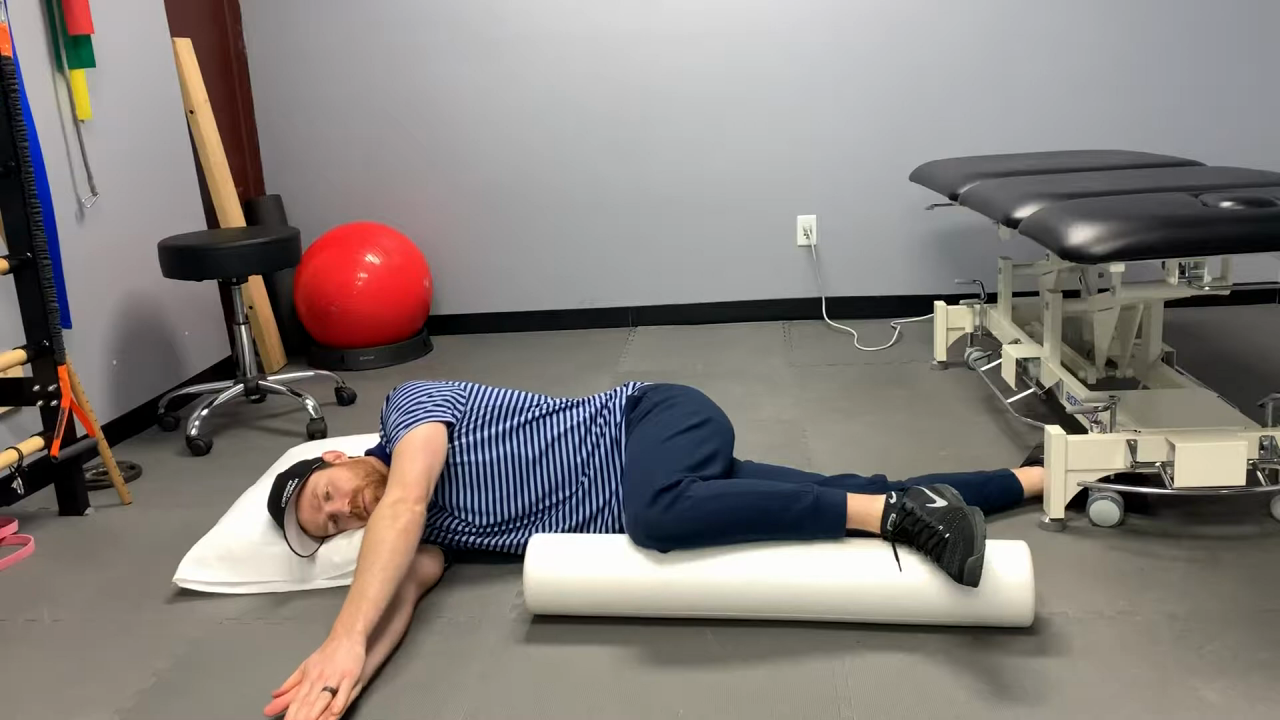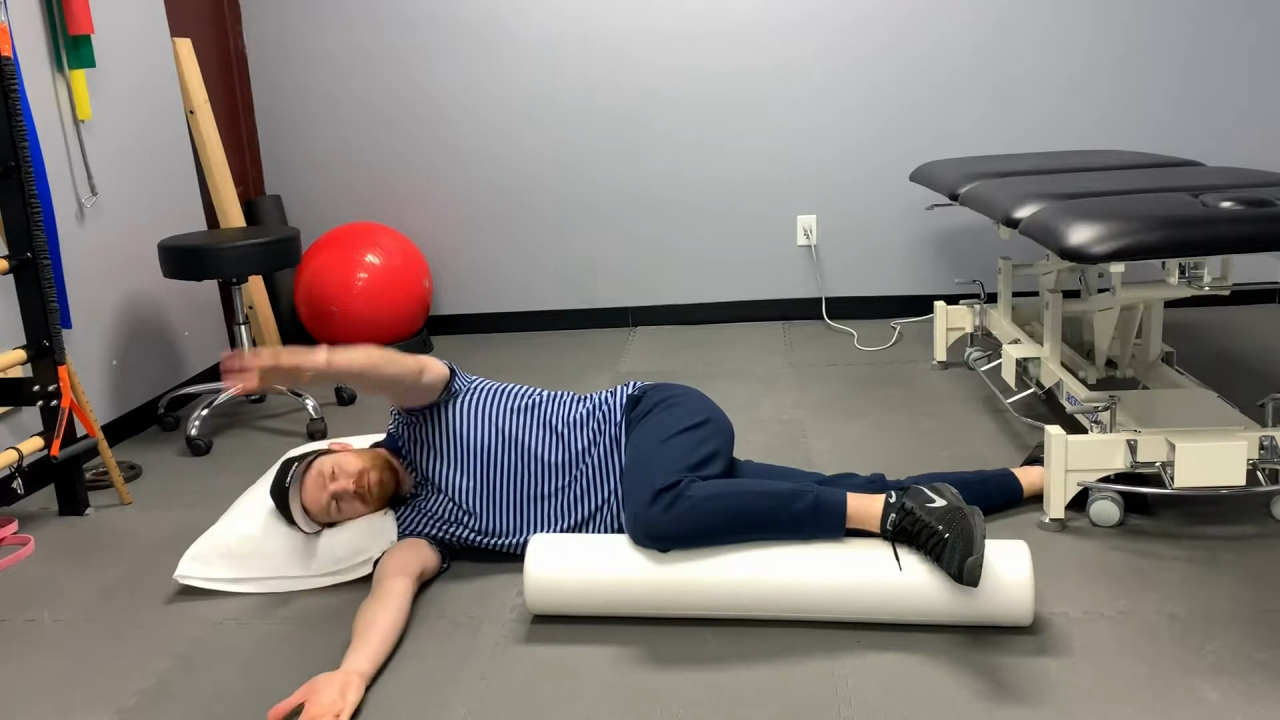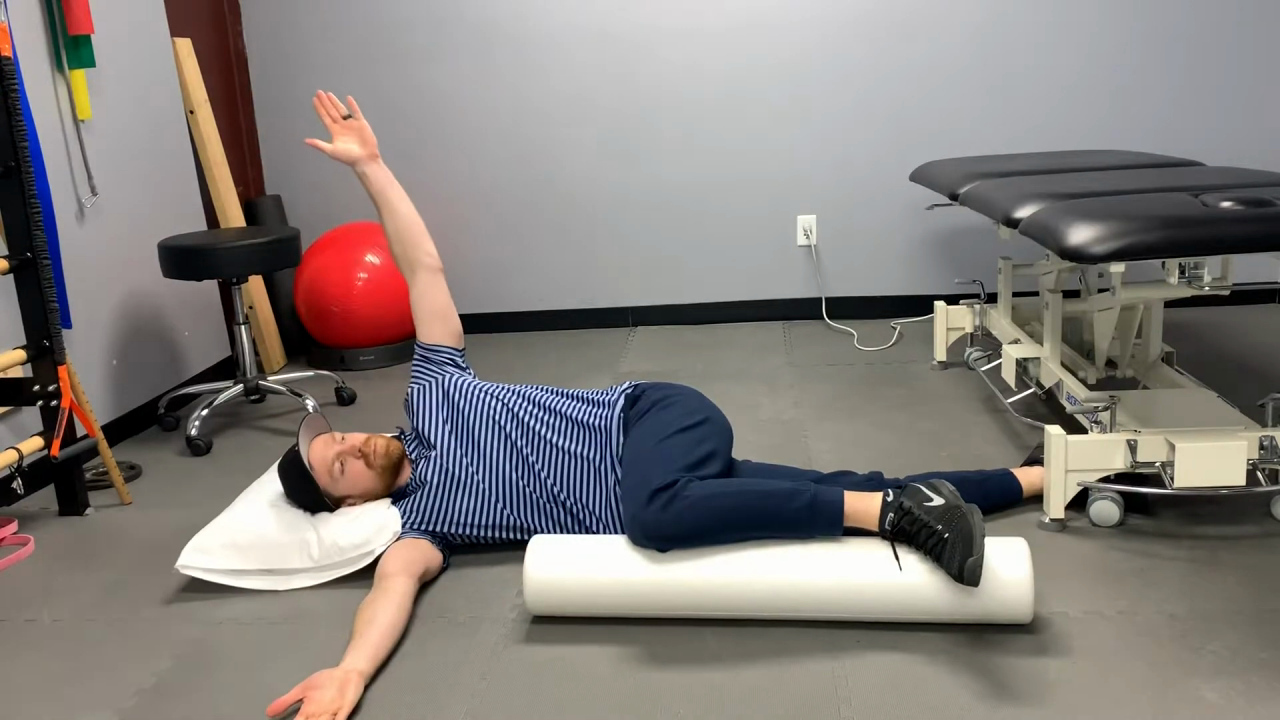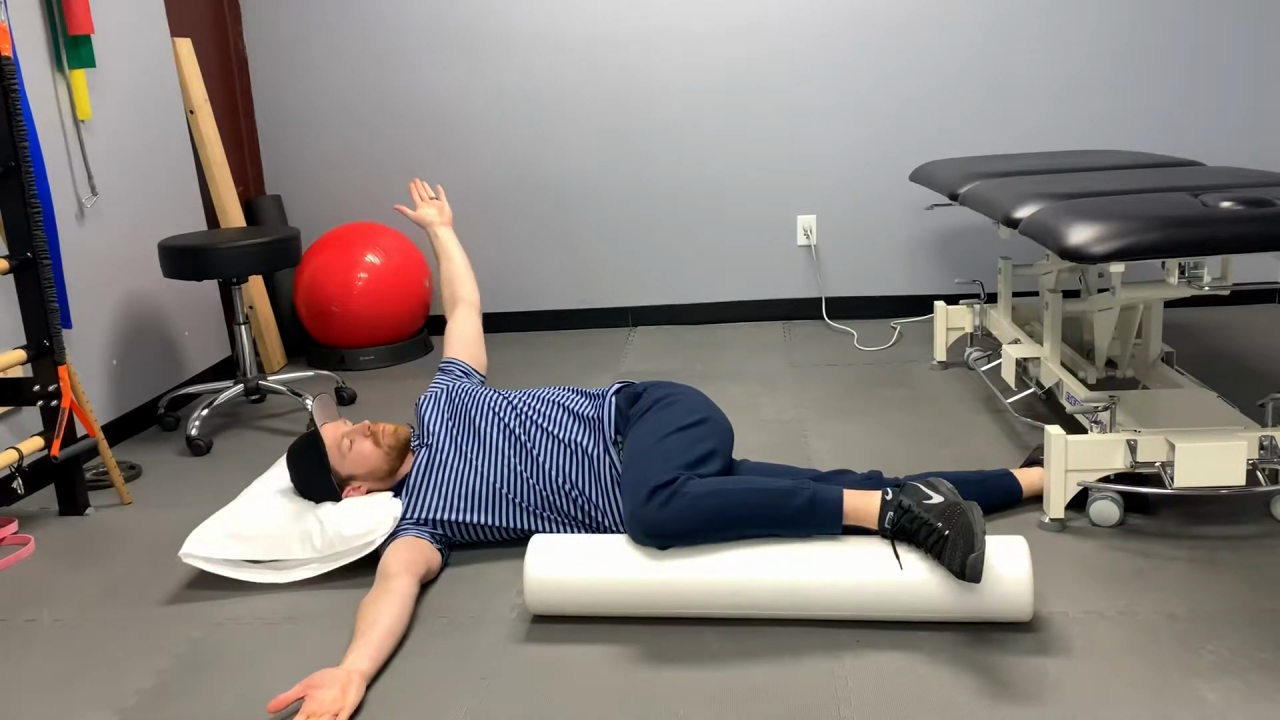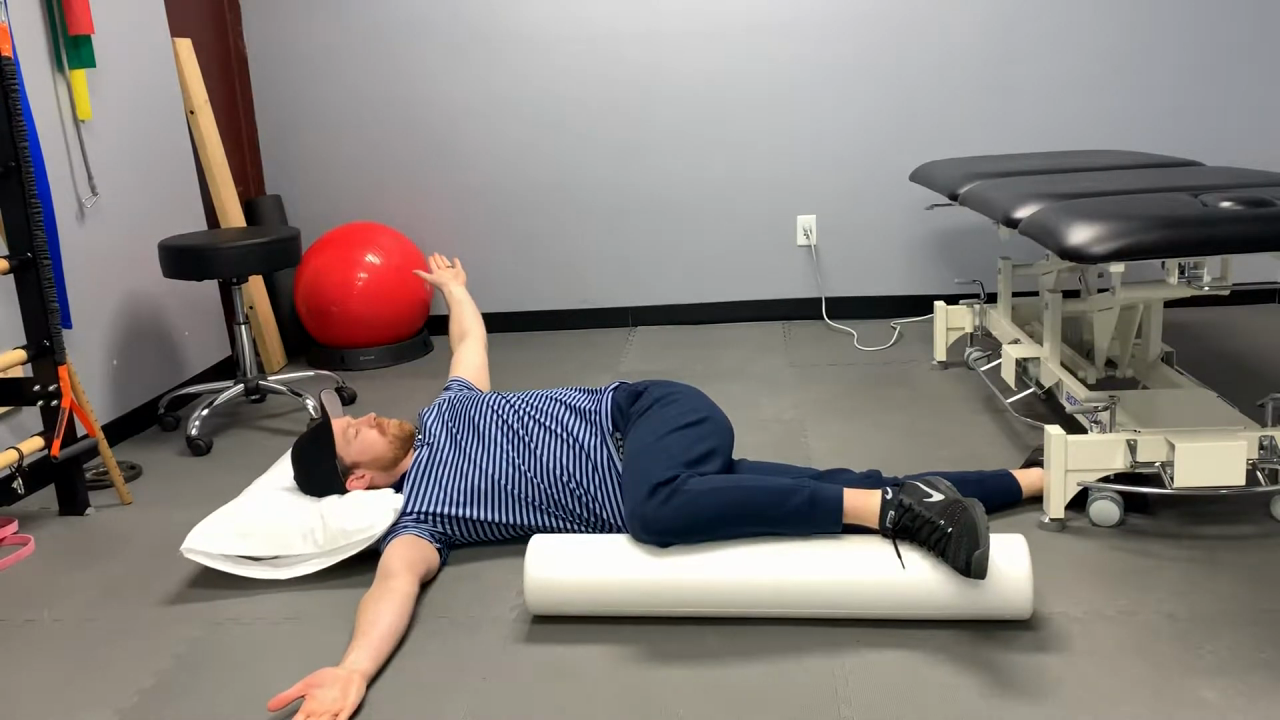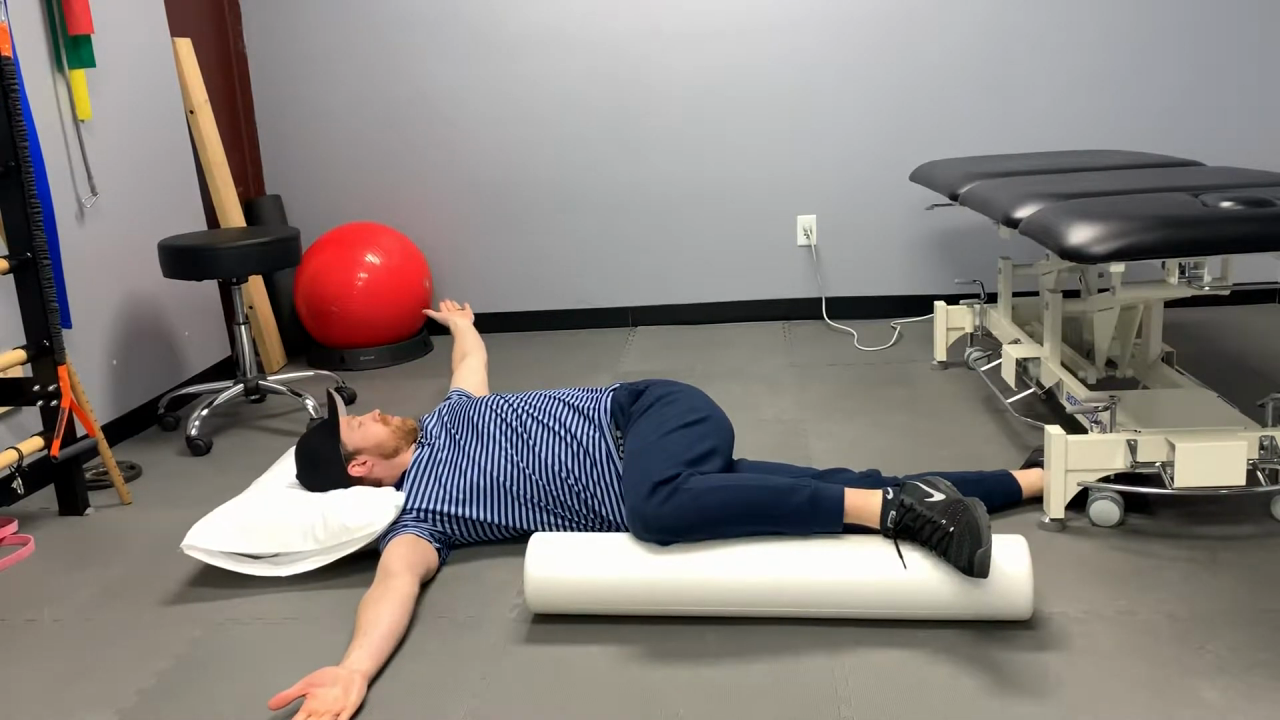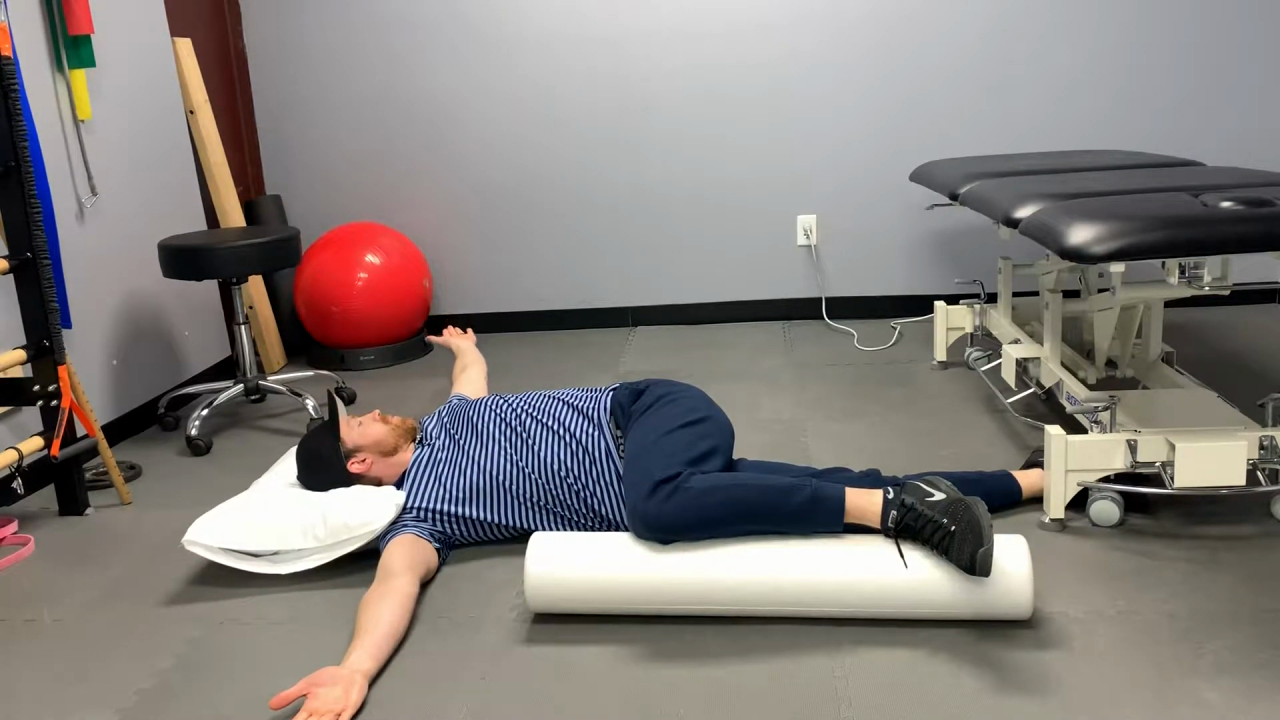
dt=0.7s
person 1, frame 1
left shoulder: (409, 404)
right shoulder: (432, 531)
left elbow: (403, 502)
right elbow: (406, 587)
left wrist: (343, 639)
left hip: (656, 419)
right hip: (659, 501)
left knee: (657, 512)
right knee: (847, 503)
left ankle: (898, 509)
right ankle: (1040, 474)
person 1, frame 2
left shoulder: (421, 424)
right shoulder: (425, 528)
left elbow: (409, 370)
right elbow: (395, 569)
left wrist: (307, 361)
left hip: (651, 426)
right hip: (635, 522)
right knee: (843, 495)
left ankle: (897, 508)
right ankle: (1034, 477)
person 1, frame 3
left shoulder: (431, 394)
right shoulder: (420, 517)
left elbow: (423, 270)
right elbow: (395, 583)
left wrist: (369, 165)
left hip: (655, 418)
right hip: (656, 502)
left knee: (657, 512)
right knee: (844, 497)
left ankle: (899, 508)
right ankle: (1040, 478)
person 1, frame 4
left shoulder: (441, 400)
right shoulder: (420, 517)
left elbow: (465, 307)
right elbow: (397, 581)
left hip: (655, 412)
right hip: (636, 500)
left knee: (657, 506)
right knee: (835, 495)
left ankle: (896, 507)
right ankle: (1041, 478)
person 1, frame 5
left shoulder: (445, 411)
right shoulder: (418, 516)
left elbow: (472, 338)
right elbow: (397, 580)
left hip: (652, 412)
right hip: (637, 498)
left knee: (657, 505)
left ankle: (896, 504)
person 1, frame 6
left shoulder: (447, 416)
right shoulder: (418, 517)
left elbow: (475, 356)
right elbow: (397, 581)
left hip: (652, 411)
right hip: (641, 494)
left knee: (659, 503)
right knee: (832, 492)
left ankle: (896, 505)
right ankle: (1035, 478)
person 1, frame 7
left shoulder: (445, 419)
right shoulder: (417, 518)
left elbow: (475, 366)
right elbow: (397, 583)
left hip: (652, 411)
right hip: (642, 495)
left knee: (658, 504)
right knee: (803, 496)
left ankle: (895, 504)
right ankle: (1035, 480)
